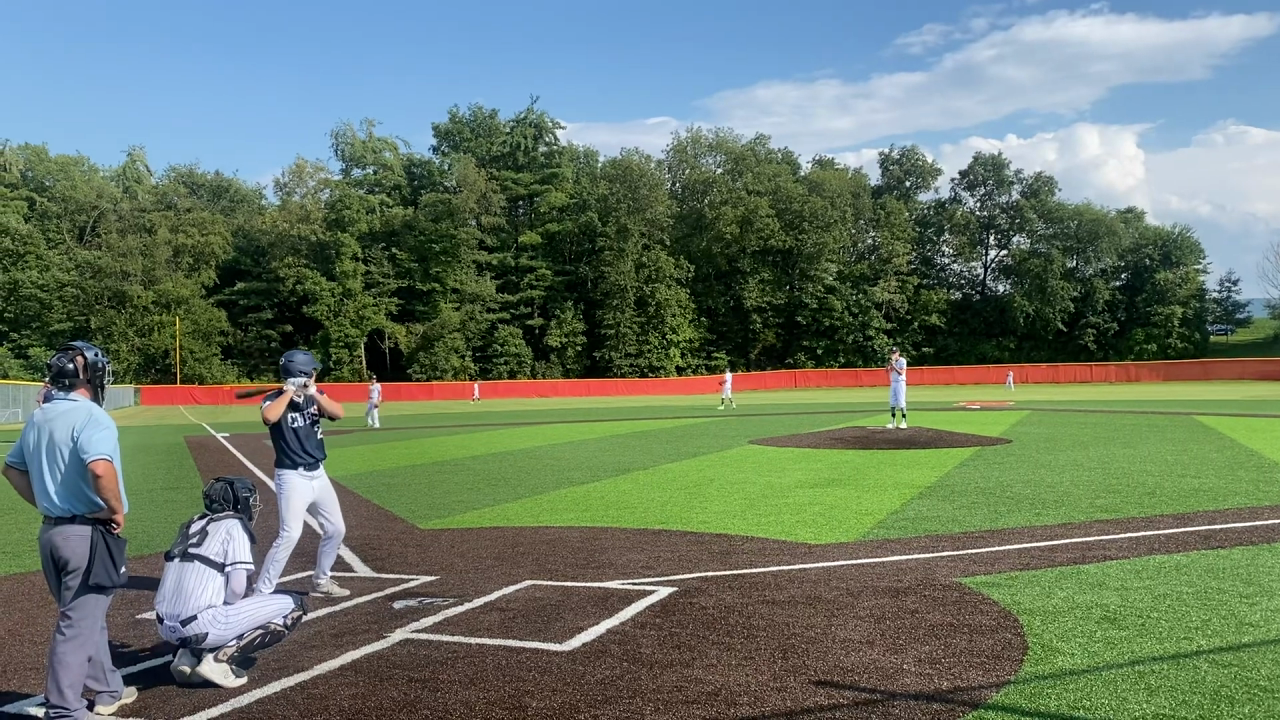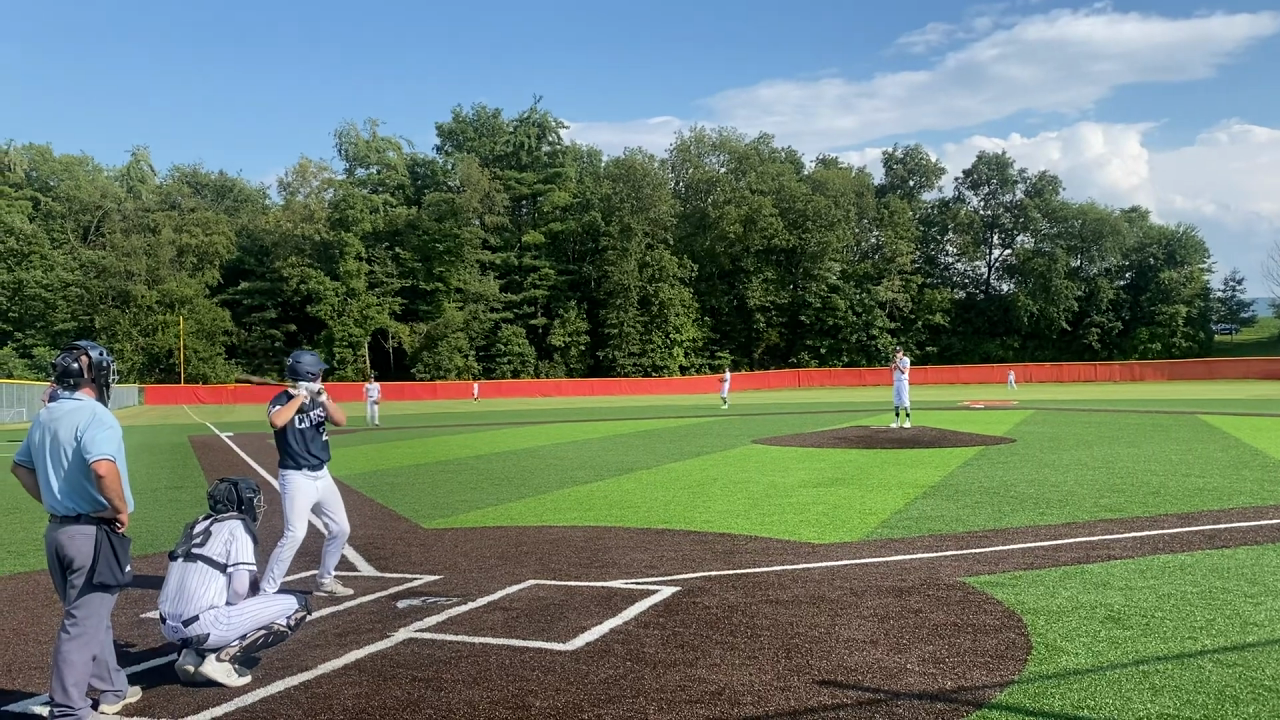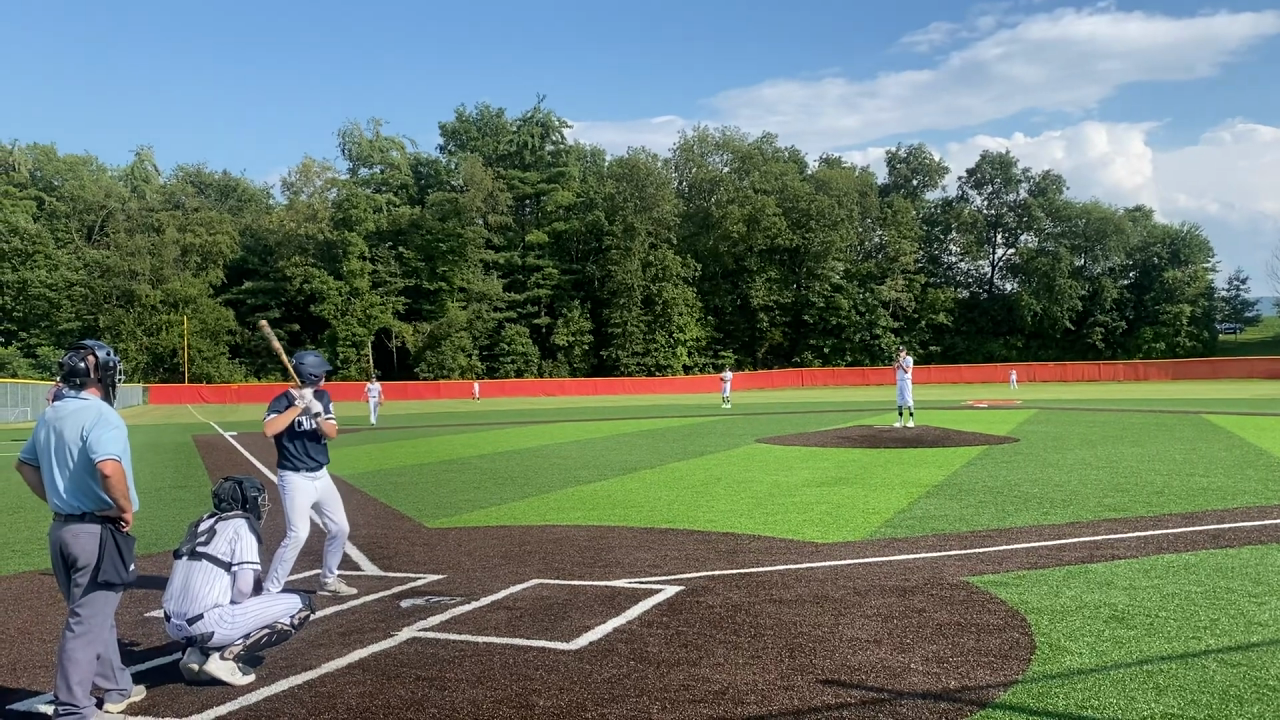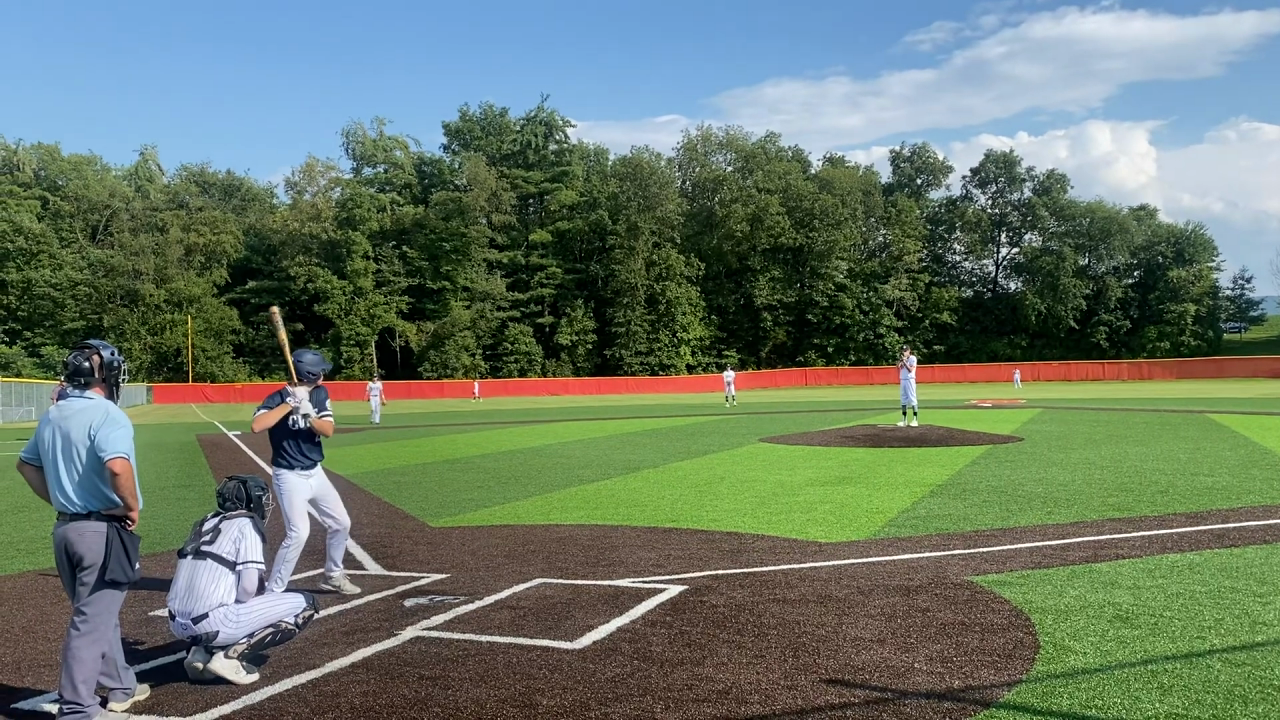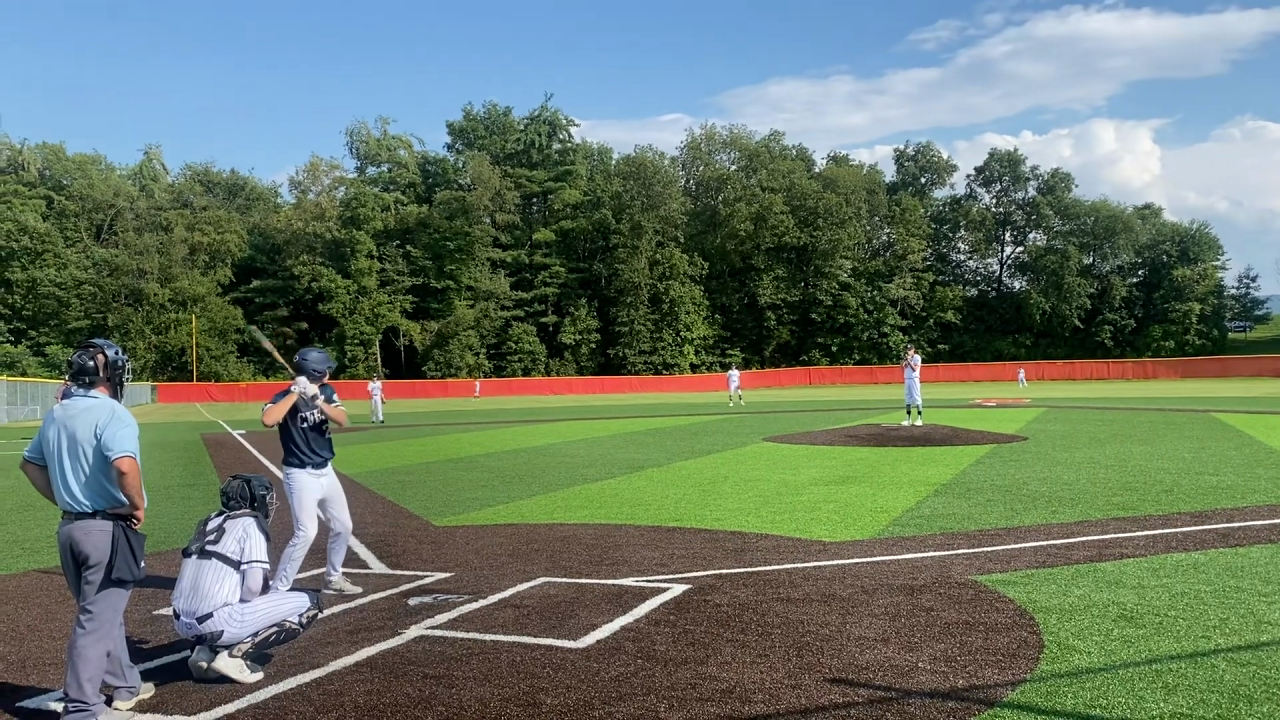
dt=0.3s
person 1, frame 1
left shoulder: (38, 418)
right shoulder: (91, 416)
right elbow: (100, 469)
right wrist: (117, 511)
left hip: (51, 531)
right hip: (88, 534)
left knee: (86, 615)
right knee: (78, 623)
person 1, frame 2
left shoulder: (45, 416)
right shoulder: (95, 415)
left elbow: (21, 466)
right elbow: (102, 468)
right wrist: (120, 510)
left hip: (58, 529)
right hip: (93, 532)
left knee: (92, 614)
right knee: (83, 622)
left ankle: (112, 689)
person 1, frame 3
left shoulder: (50, 415)
right shoulder: (100, 415)
left elbow: (26, 464)
right elbow: (108, 468)
right wrist: (125, 509)
left hip: (61, 528)
right hip: (97, 531)
left knee: (96, 613)
right knee: (87, 620)
left ankle: (116, 688)
person 1, frame 4
left shoulder: (51, 415)
right shoulder: (106, 414)
left elbow: (26, 464)
right elbow: (118, 467)
right wrist: (132, 507)
left hip: (65, 528)
right hip: (102, 531)
left knee: (98, 612)
right knee: (92, 620)
left ankle: (121, 687)
person 1, frame 5
left shoulder: (55, 415)
right shoulder: (112, 413)
left elbow: (30, 463)
right elbow: (124, 465)
left wrist: (63, 500)
right wrist: (138, 506)
left hip: (70, 527)
right hip: (108, 529)
left knee: (103, 611)
right knee: (98, 618)
left ankle: (125, 685)
person 2, frame 1
left shoulder: (314, 394)
right shoulder: (276, 398)
left elbow: (339, 413)
right elbow: (269, 416)
left wrist: (311, 392)
right wrist: (290, 390)
left hip: (318, 475)
right hip: (292, 478)
left knee: (335, 529)
right knee: (289, 535)
left ankle: (321, 582)
right ankle: (262, 593)
person 2, frame 2
left shoulder: (318, 395)
right shoulder: (282, 399)
left elbow: (341, 421)
right elbow: (277, 422)
left wrist: (322, 398)
right wrist: (301, 395)
left hip: (322, 475)
right hip: (296, 478)
left knee: (340, 529)
right knee: (294, 535)
left ankle: (325, 581)
right ankle: (265, 593)
person 2, frame 3
left shoulder: (322, 397)
right shoulder: (282, 401)
left elbow: (332, 433)
right elbow: (268, 430)
left wrist: (318, 415)
right wrist: (298, 405)
left hip: (321, 476)
right hip: (294, 479)
left knee: (339, 528)
right knee: (297, 535)
left ankle: (328, 581)
right ankle: (269, 592)
person 2, frame 4
left shoulder: (320, 394)
right shoulder: (278, 398)
left elbow: (329, 431)
right elbow: (257, 426)
left wrist: (308, 414)
right wrist: (290, 403)
left hip: (315, 473)
right hip: (289, 477)
left knee: (341, 523)
right knee: (298, 534)
left ankle: (334, 576)
right ankle: (272, 592)
person 2, frame 5
left shoulder: (326, 391)
right shoulder: (285, 396)
left elbow: (342, 420)
right elbow: (267, 420)
left wrist: (317, 400)
right wrist: (295, 392)
left hip: (326, 472)
right hip: (300, 476)
left knee: (343, 527)
right knee: (306, 533)
left ankle: (333, 579)
right ankle: (277, 590)
person 3, frame 1
left shoulder: (193, 525)
right shoulder: (234, 525)
right elbow: (237, 588)
right wrist: (226, 614)
left hip: (165, 626)
right hip: (199, 624)
right knee: (293, 606)
left ankle: (189, 656)
right ankle: (220, 660)
person 3, frame 2
left shoulder: (197, 525)
right shoulder: (238, 526)
right elbow: (239, 589)
left hip: (169, 626)
right hip: (202, 625)
right knee: (297, 606)
left ankle: (193, 654)
right ankle: (222, 659)
person 3, frame 3
left shoulder: (201, 524)
right shoulder: (243, 526)
right elbow: (243, 588)
left hip: (173, 625)
right hip: (207, 623)
right knee: (301, 605)
left ankle: (198, 653)
right ankle: (227, 657)
person 3, frame 4
left shoulder: (205, 523)
right shoulder: (246, 524)
right elbow: (248, 588)
right wrist: (238, 613)
left hip: (178, 624)
right hip: (211, 623)
right knee: (305, 604)
left ankle: (202, 651)
right ankle: (231, 656)
person 3, frame 5
left shoulder: (209, 522)
right shoulder: (250, 524)
right elbow: (253, 587)
right wrist: (241, 616)
left hip: (182, 623)
right hip: (216, 622)
right knee: (309, 603)
left ankle: (206, 650)
right ankle: (235, 655)
